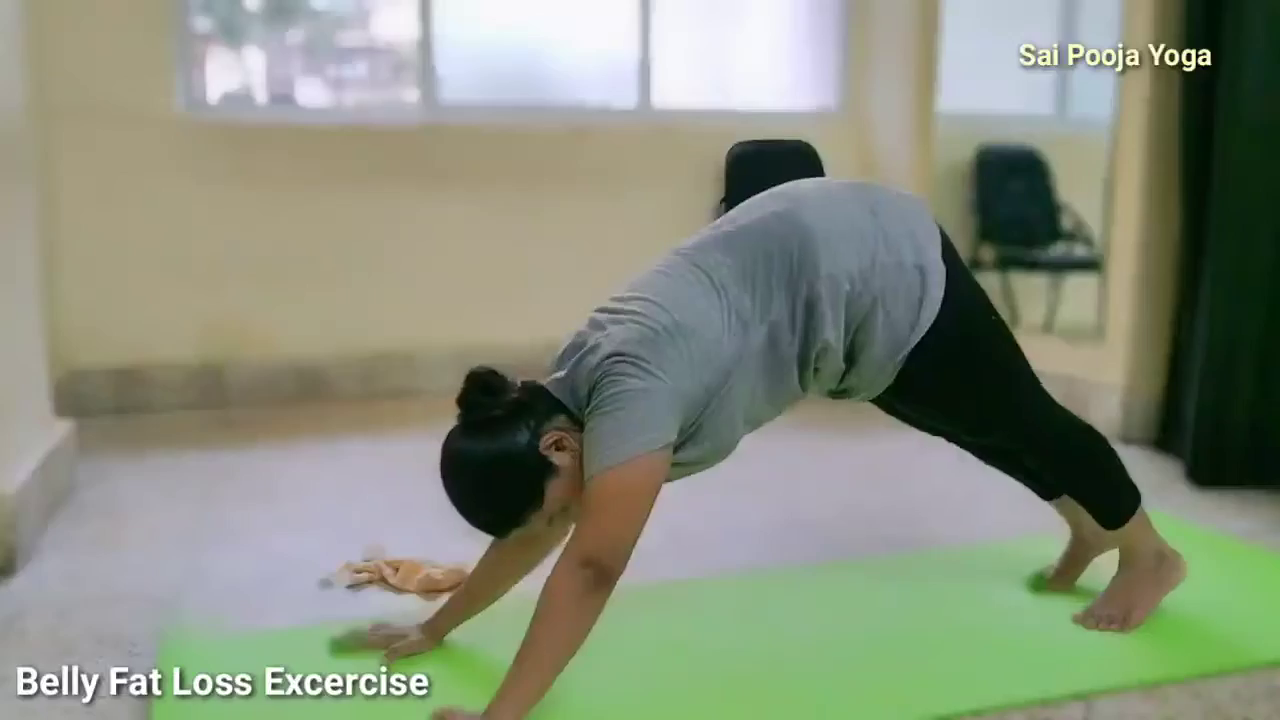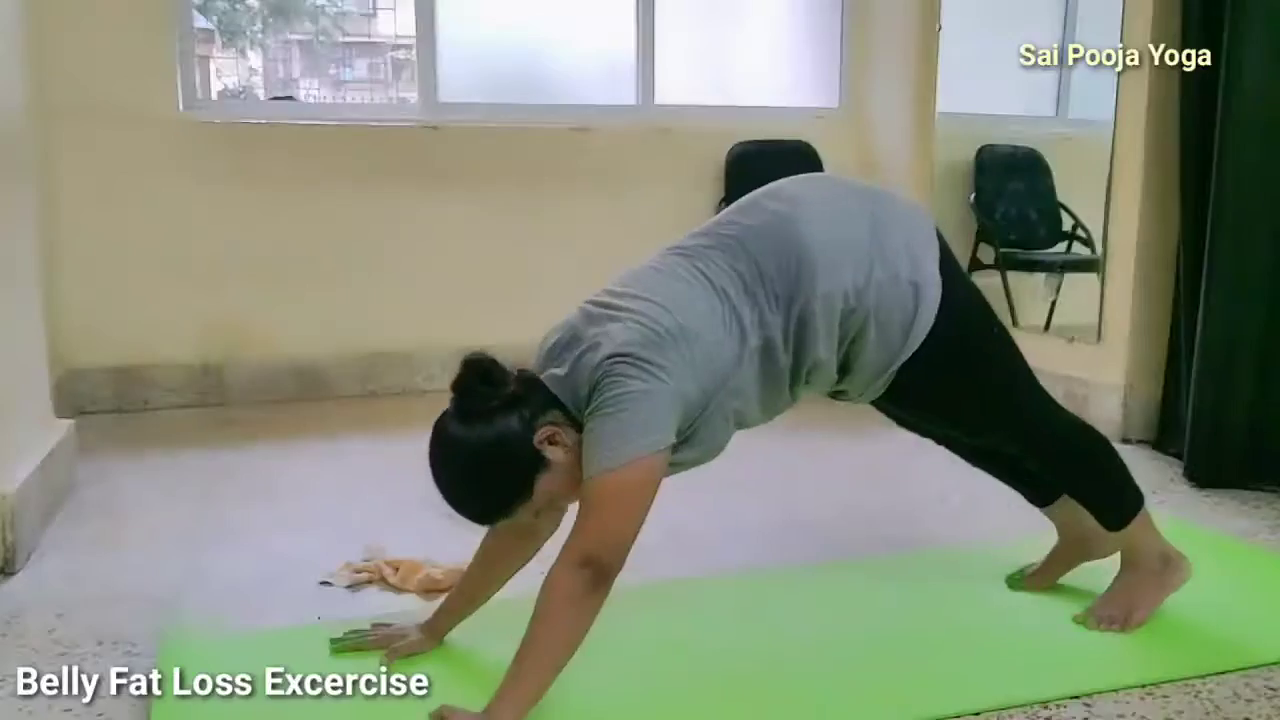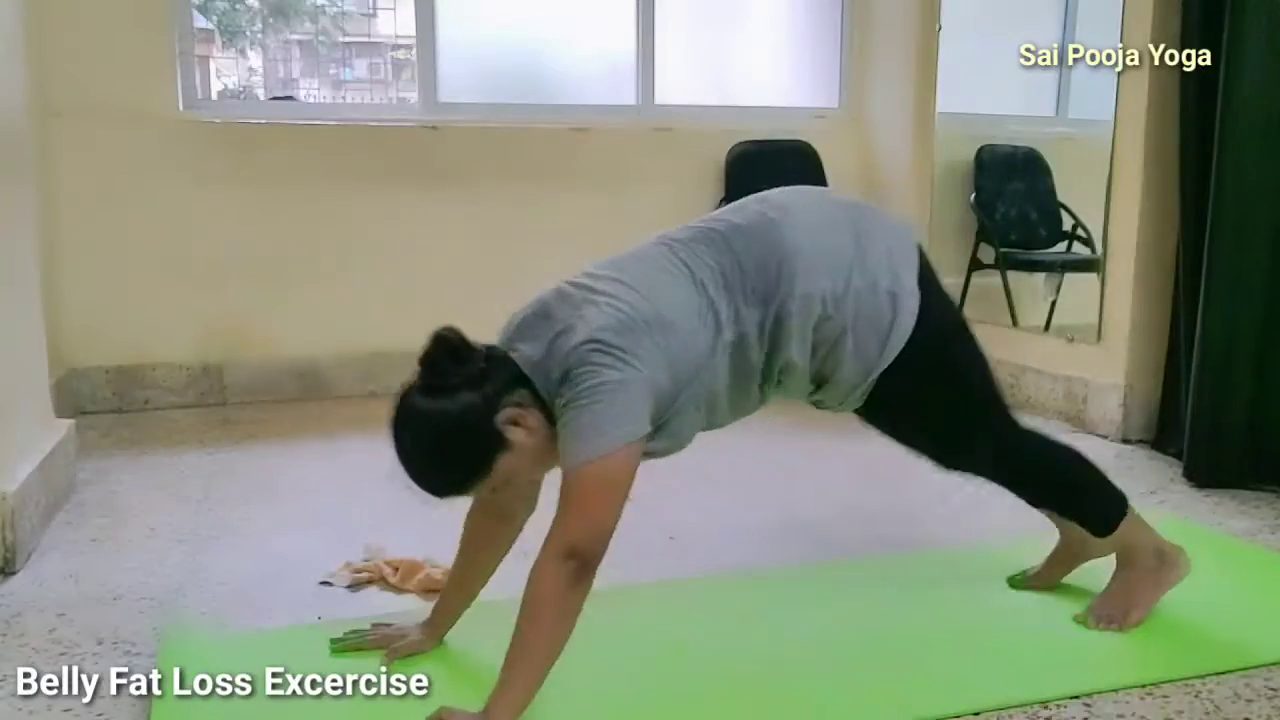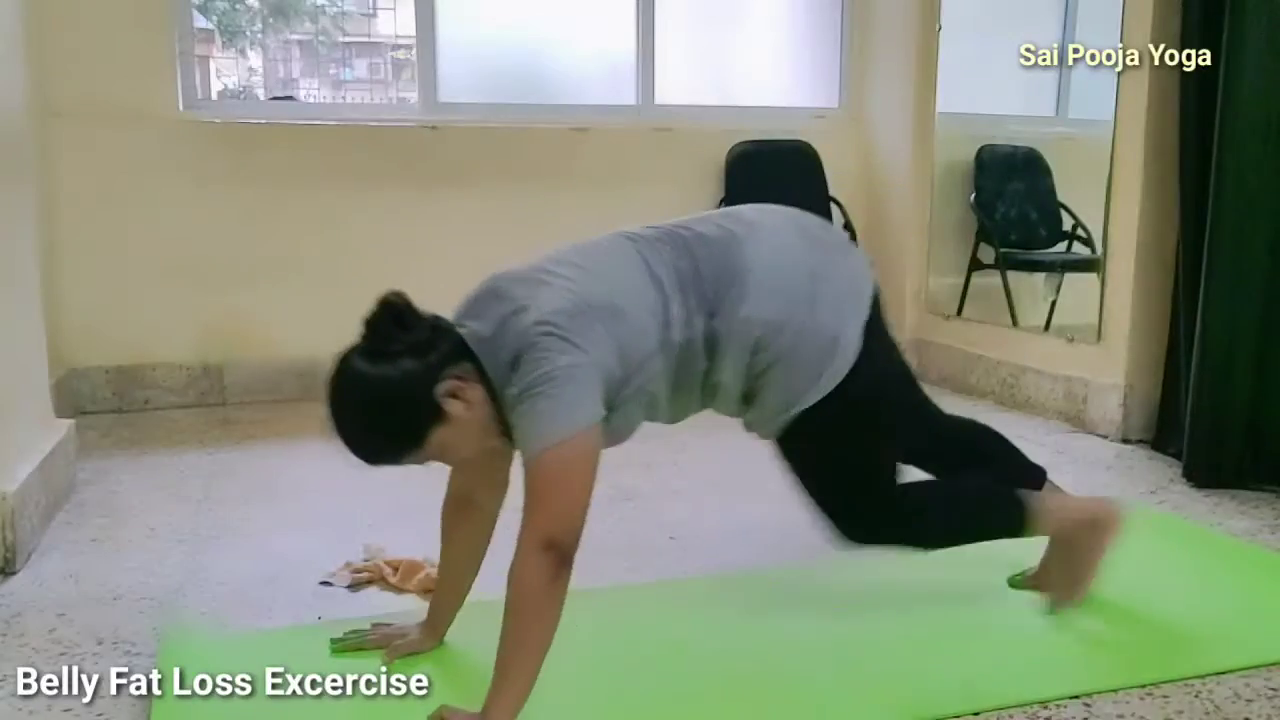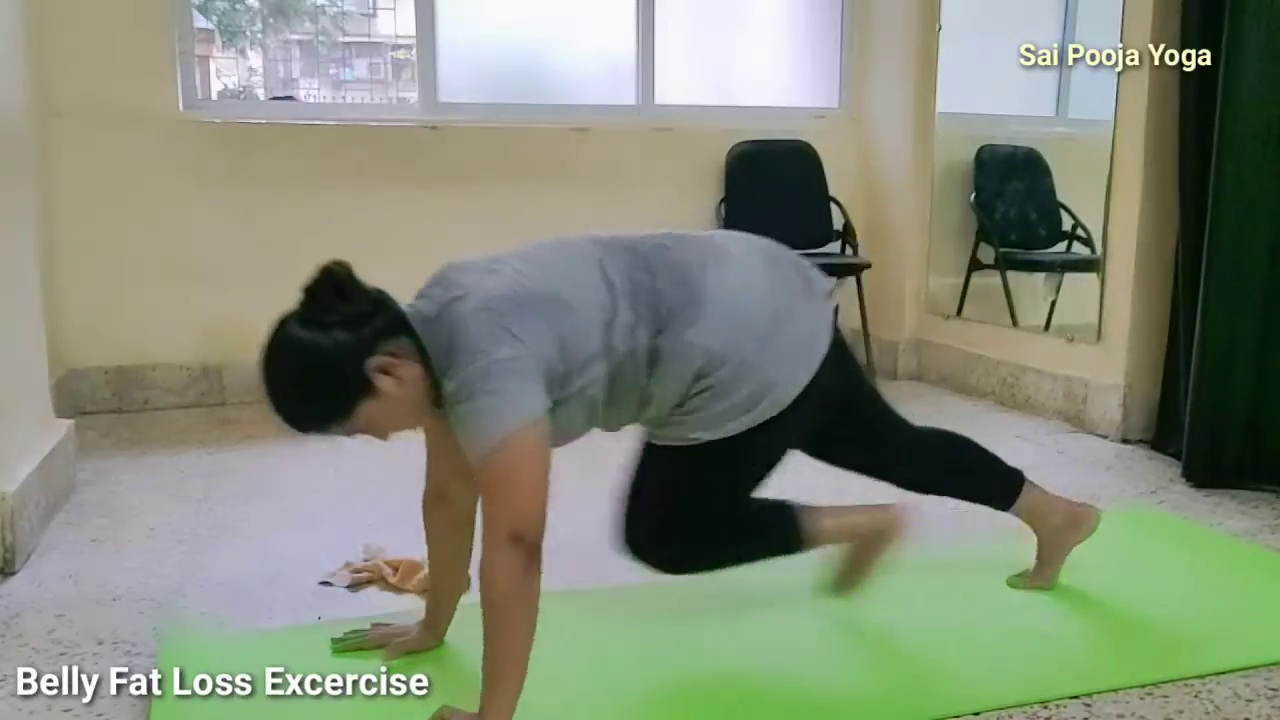
dt=0.2s
person 1, frame 1
left shoulder: (629, 397)
right shoulder: (561, 403)
left elbow: (590, 568)
right elbow: (534, 532)
right wrist: (433, 627)
left hip: (884, 274)
right hip: (826, 250)
left knee: (1018, 415)
right knee: (971, 420)
left ankle: (1150, 555)
right ankle: (1091, 526)
person 1, frame 2
left shoulder: (627, 393)
right shoulder: (550, 386)
left elbow: (587, 567)
right elbow: (525, 527)
right wrist: (433, 627)
left hip: (876, 277)
right hip: (812, 240)
left knee: (1018, 419)
right knee: (960, 424)
left ankle: (1153, 556)
right ankle: (1080, 529)
person 1, frame 3
left shoulder: (596, 383)
right shoulder: (513, 366)
left elbow: (571, 556)
right elbow: (500, 510)
right wrist: (431, 627)
left hip: (851, 291)
right hip: (801, 253)
left knee: (981, 436)
right knee: (954, 435)
left ankle: (1150, 552)
right ankle: (1081, 533)
person 1, frame 4
left shoulder: (545, 369)
right shoulder: (468, 348)
left elbow: (547, 549)
right elbow: (471, 500)
right wrist: (431, 627)
left hip: (798, 316)
right hip: (770, 266)
left knee: (864, 513)
right knee: (917, 430)
left ankle: (1074, 518)
right ankle: (1054, 507)
person 1, frame 5
left shoulder: (485, 363)
right shoulder: (426, 332)
left elbow: (513, 545)
right elbow: (448, 493)
right wrist: (430, 626)
left hip: (748, 355)
right hip: (757, 300)
left knee: (663, 537)
right knee: (885, 444)
left ankle: (849, 527)
right ankle: (1058, 515)
